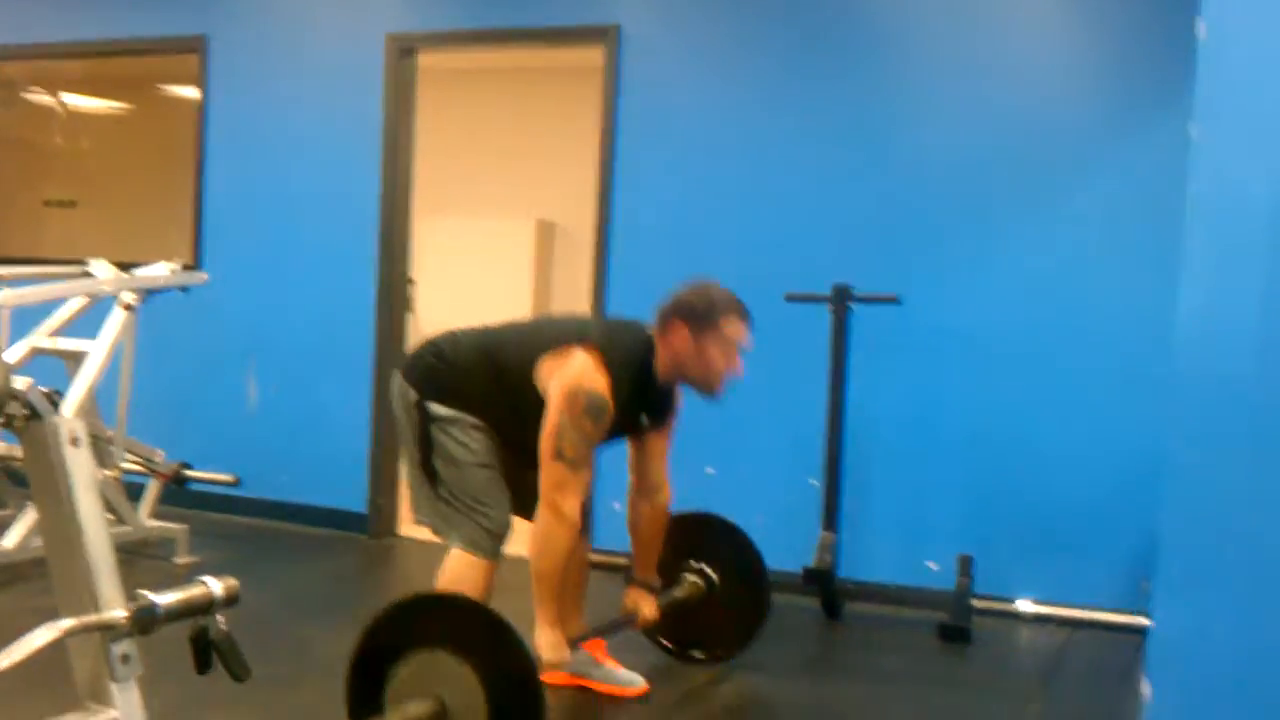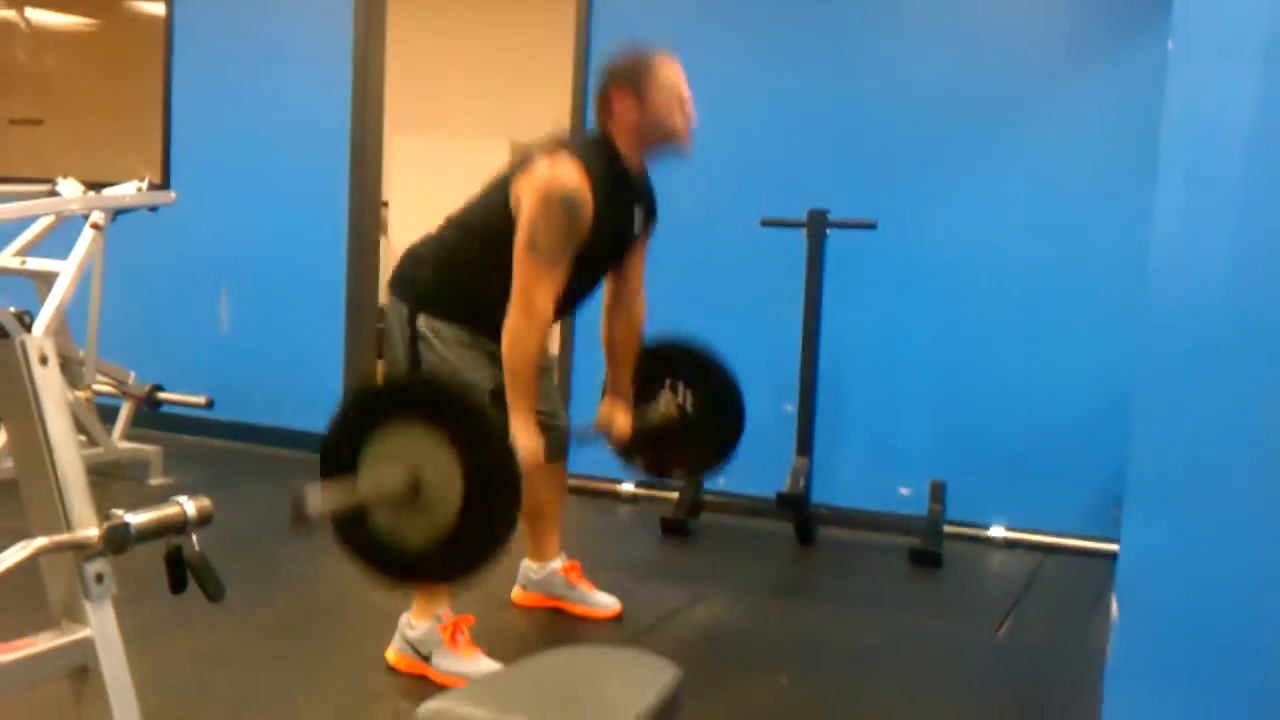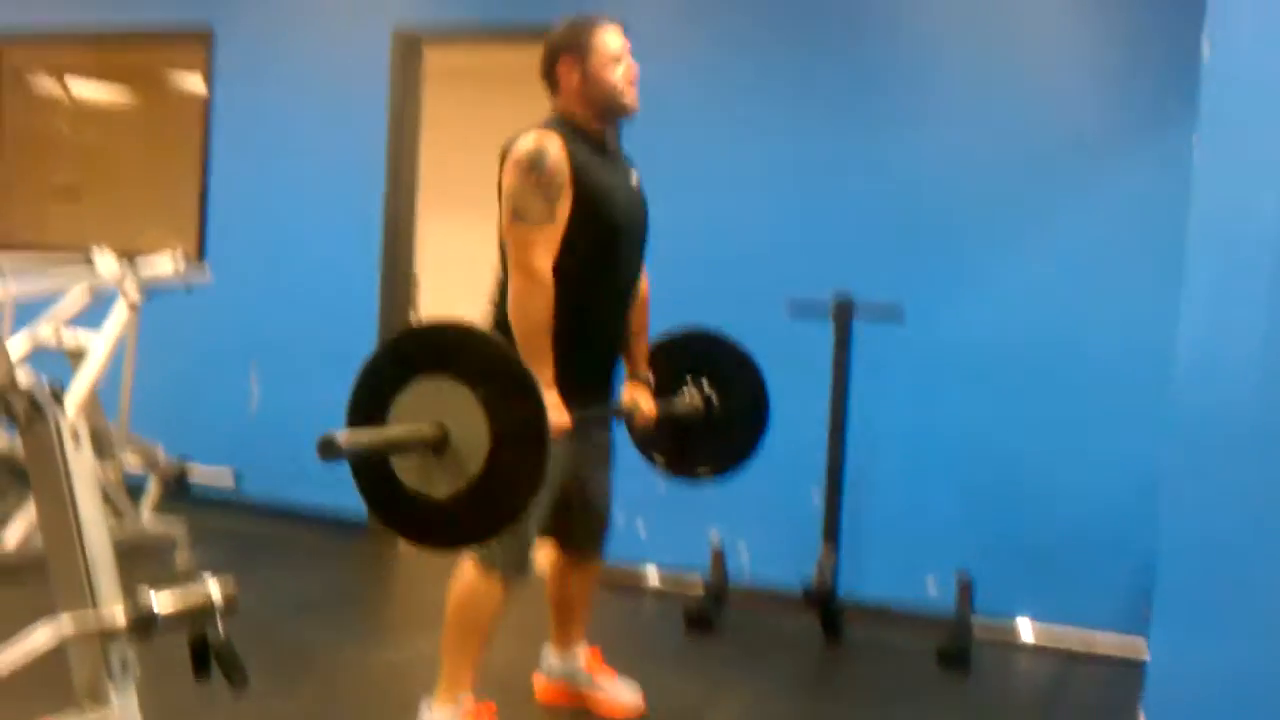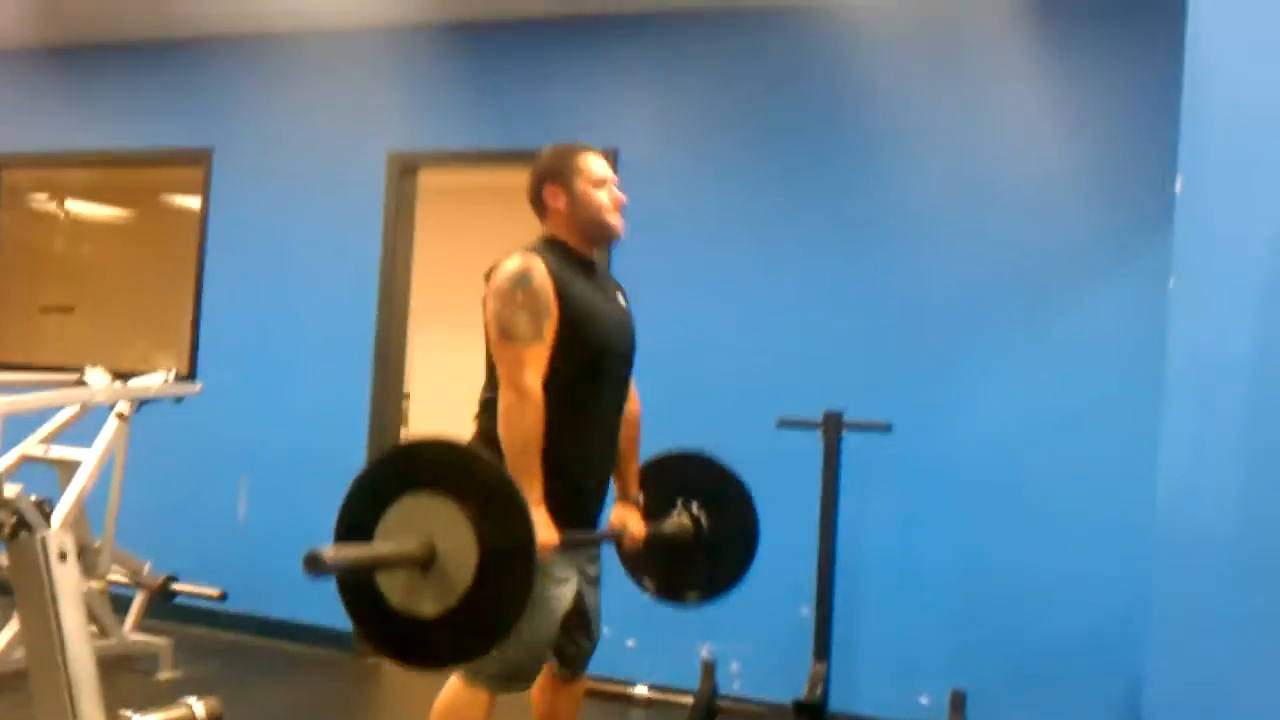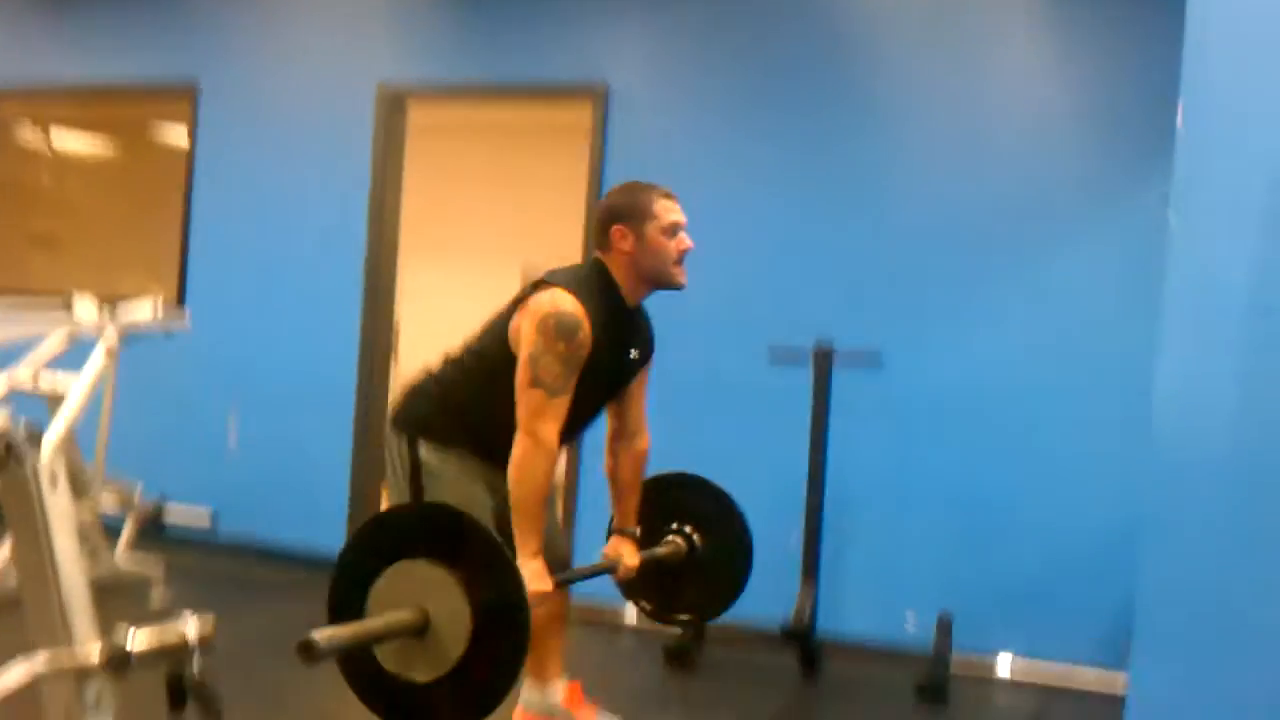
dt=0.3s
person 1, frame 1
left shoulder: (659, 391)
right shoulder: (592, 382)
left elbow: (651, 494)
right elbow: (557, 508)
left wrist: (644, 585)
right wrist: (544, 628)
left hip: (505, 411)
right hip: (443, 399)
left knee: (574, 526)
right knee: (480, 535)
left ankle: (574, 654)
person 1, frame 2
left shoulder: (638, 196)
right shoulder: (567, 180)
left elbow: (626, 305)
right elbow: (530, 304)
left wrist: (619, 396)
right wrist: (517, 424)
left hip: (493, 314)
right hip: (438, 312)
left knee: (551, 438)
left ankle: (544, 571)
right ankle: (423, 630)
person 1, frame 3
left shoulder: (618, 164)
right shoulder: (542, 154)
left elbow: (632, 279)
right elbow: (532, 271)
left wrist: (640, 378)
right wrist: (540, 390)
left hip: (591, 393)
right hip: (538, 399)
left knee: (584, 544)
right knee: (499, 553)
left ankle: (567, 663)
person 1, frame 4
left shoulder: (609, 290)
right shoulder: (526, 275)
left elbow: (625, 403)
right elbow: (520, 394)
left wrist: (630, 500)
right wrist: (529, 511)
left hip: (575, 514)
right hip: (526, 514)
left knee: (571, 658)
right knee: (492, 666)
person 1, frame 5
left shoulder: (635, 329)
right shoulder: (566, 312)
left elbow: (629, 438)
right elbow: (536, 434)
left wrist: (624, 530)
right wrist: (523, 556)
left hip: (491, 443)
right hip: (437, 438)
left knee: (552, 568)
